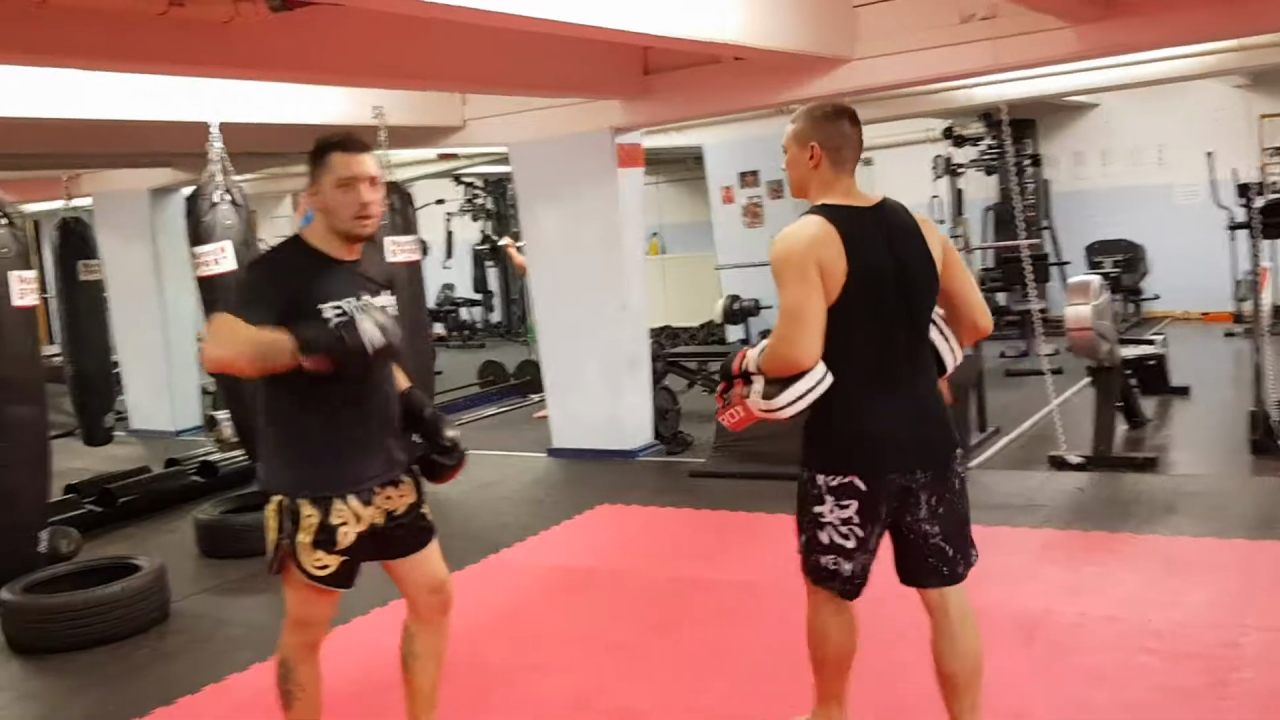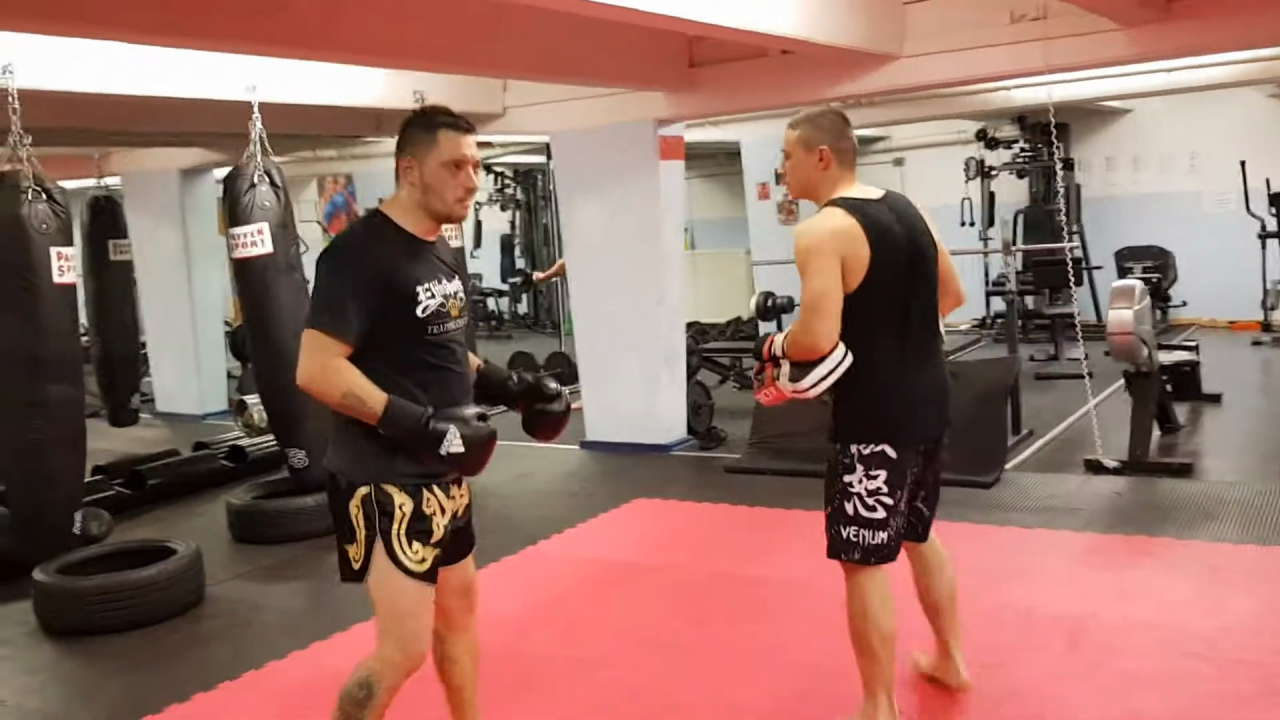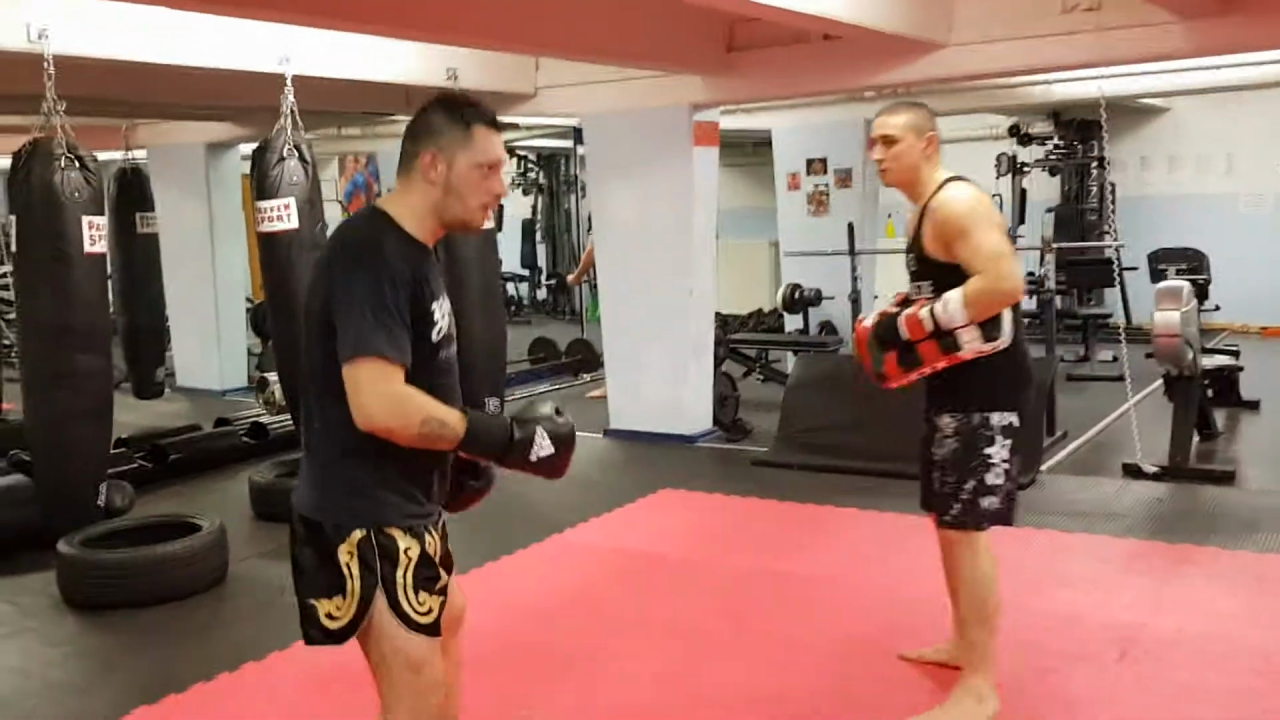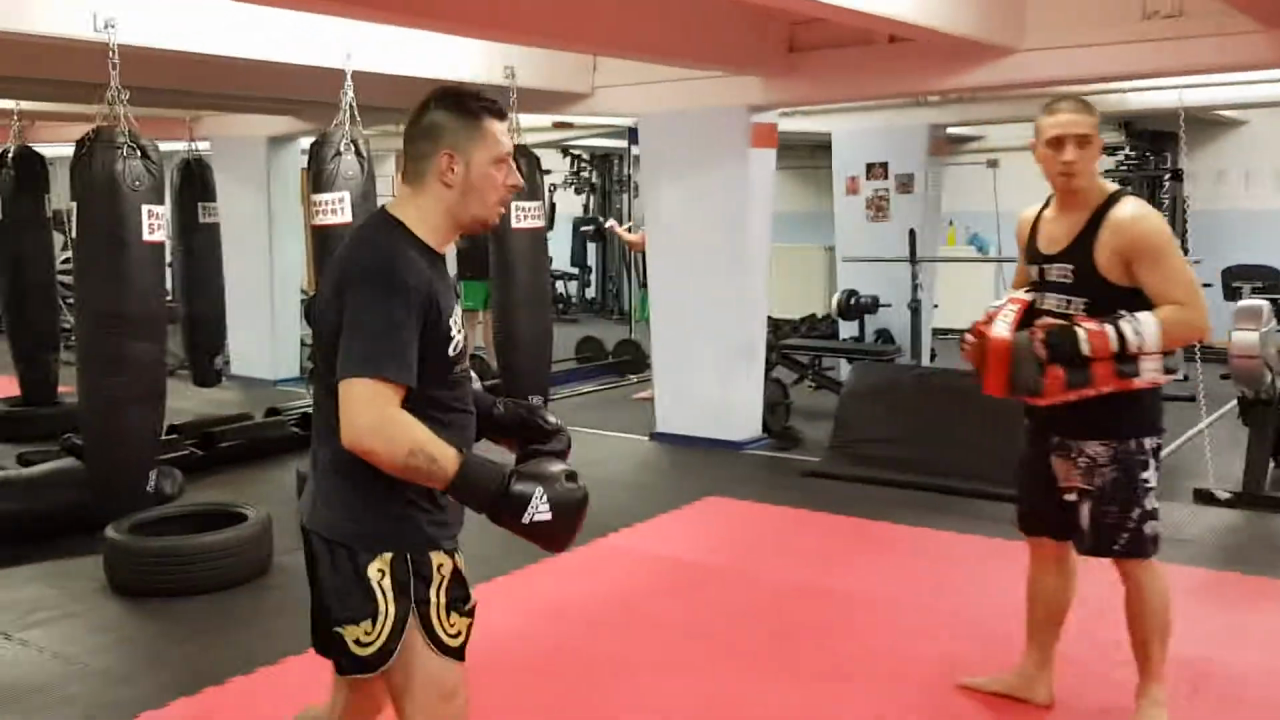
dt=0.4s
person 1, frame 1
left shoulder: (801, 241)
right shoulder: (917, 228)
left elbow: (798, 355)
right elbow: (977, 322)
left wrist: (748, 364)
left hip: (847, 443)
right hip: (925, 432)
left knee: (828, 591)
right knee: (945, 592)
person 1, frame 2
left shoulder: (825, 230)
right shoulder: (908, 211)
left elbow: (817, 339)
right elbow: (951, 297)
left wrist: (773, 347)
left hip: (872, 414)
right hip: (928, 399)
left knee: (865, 564)
right knee: (917, 534)
right ankle: (949, 658)
person 1, frame 3
left shoulder: (956, 203)
right shoulder: (929, 210)
left elbow: (1005, 285)
left wrist: (915, 323)
right wrist: (902, 321)
left hip: (984, 387)
right hip: (960, 385)
left knee: (963, 527)
right knee: (956, 521)
right ankle: (968, 643)
person 1, frame 4
left shoulder: (1132, 221)
right shoulder: (1033, 221)
left elbow: (1192, 318)
left wrist: (1096, 341)
left hip: (1116, 419)
right hip: (1053, 412)
left knee: (1131, 557)
right knee: (1046, 543)
person 2, frame 1
left shoulder: (374, 268)
right shoulder: (279, 277)
right elbow: (219, 351)
left wrist: (425, 415)
right wrist: (320, 343)
left hip: (388, 473)
right hip: (313, 489)
left knee: (434, 598)
right knee: (305, 631)
person 2, frame 2
left shoulder: (444, 250)
right shoulder: (361, 253)
right elbow: (317, 369)
left wrist: (512, 386)
right wrist: (419, 426)
left hip: (439, 472)
right hip: (387, 478)
left knee: (459, 607)
right knee: (404, 650)
person 2, frame 3
left shoulder: (412, 250)
right shoulder: (370, 256)
right elbow: (378, 404)
left wrist: (467, 446)
right wrist: (503, 437)
left hip: (400, 504)
right hip: (365, 516)
left knee: (447, 621)
person 2, frame 4
left shoulder: (413, 255)
right shoulder: (388, 270)
right elbow: (368, 426)
left wrist: (493, 414)
right wrist: (500, 489)
left hip: (392, 529)
right hip: (382, 541)
